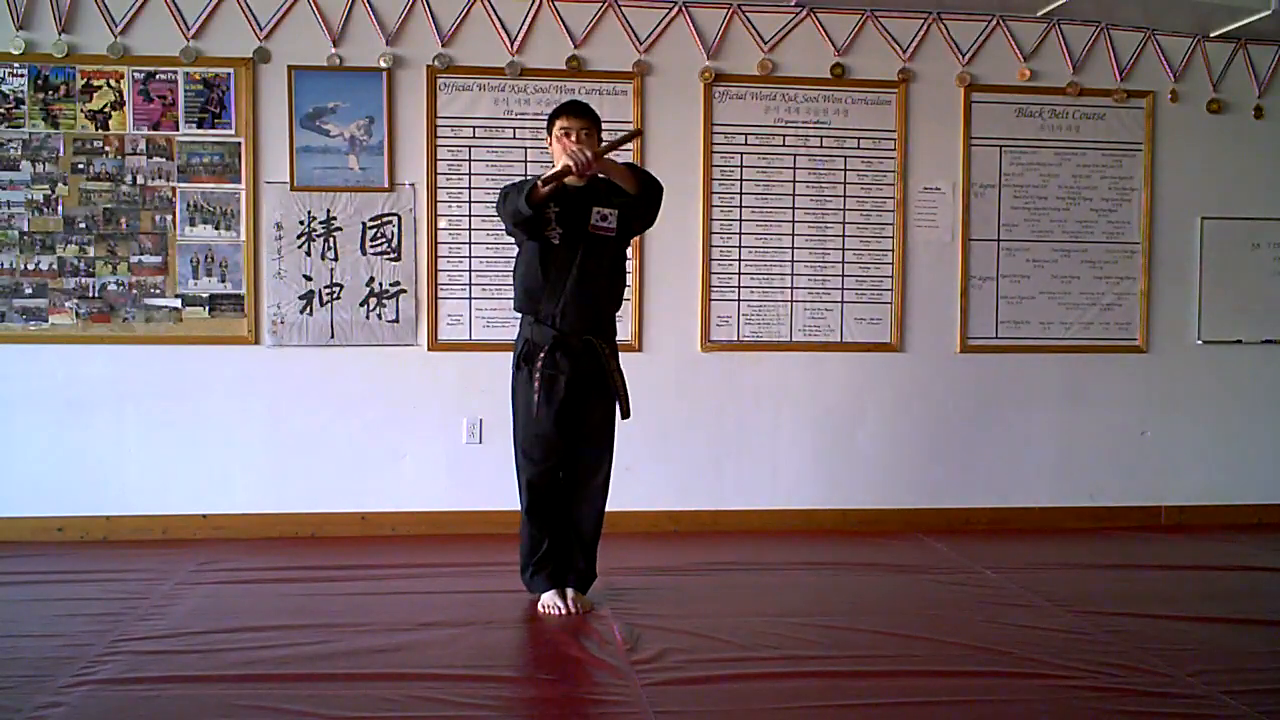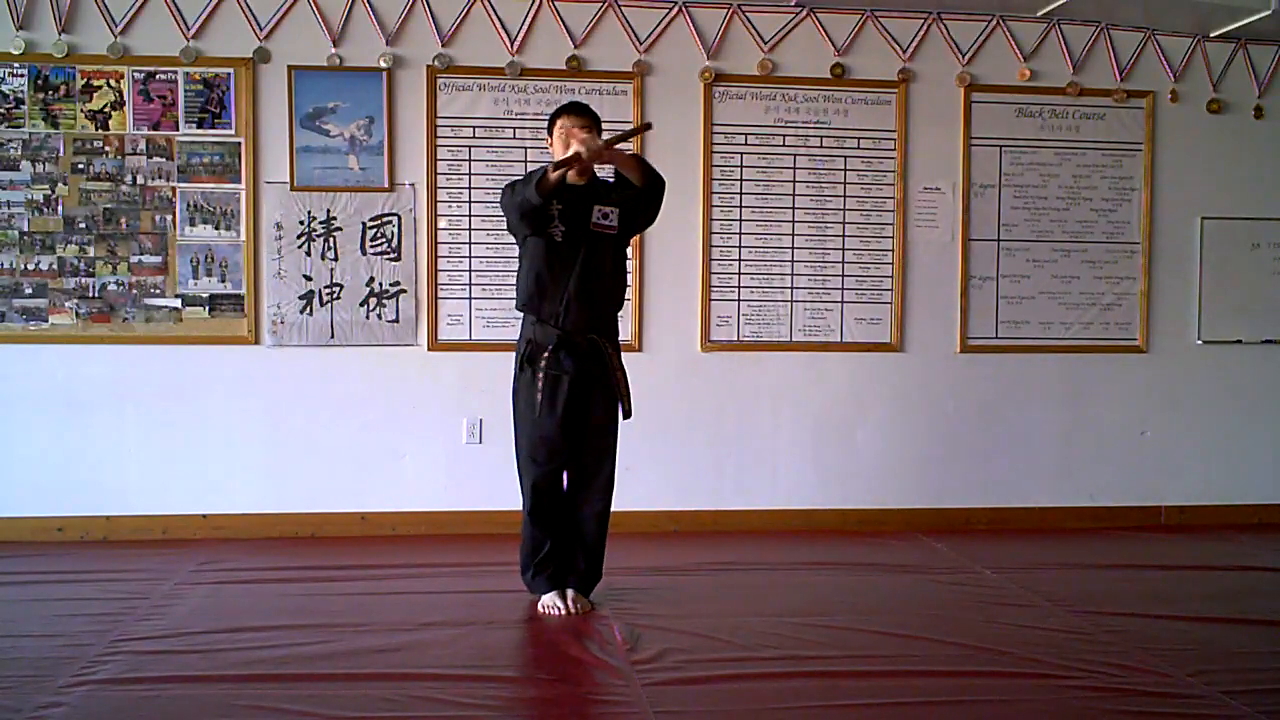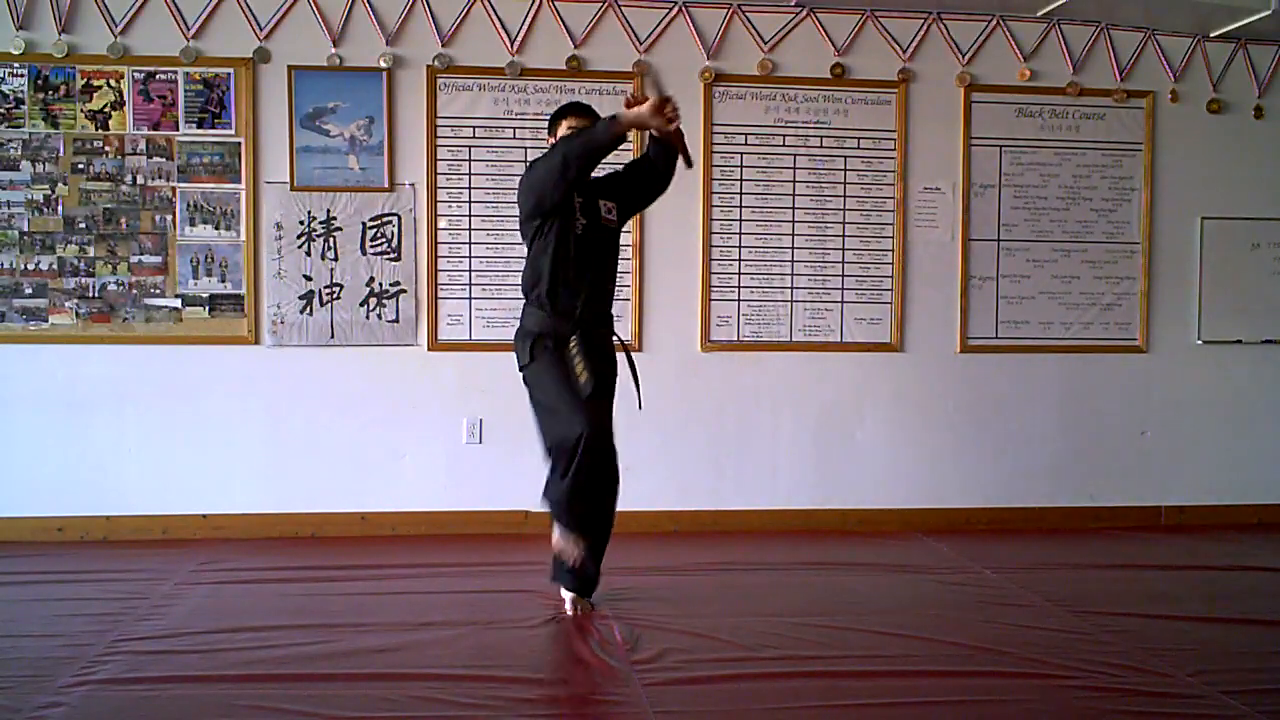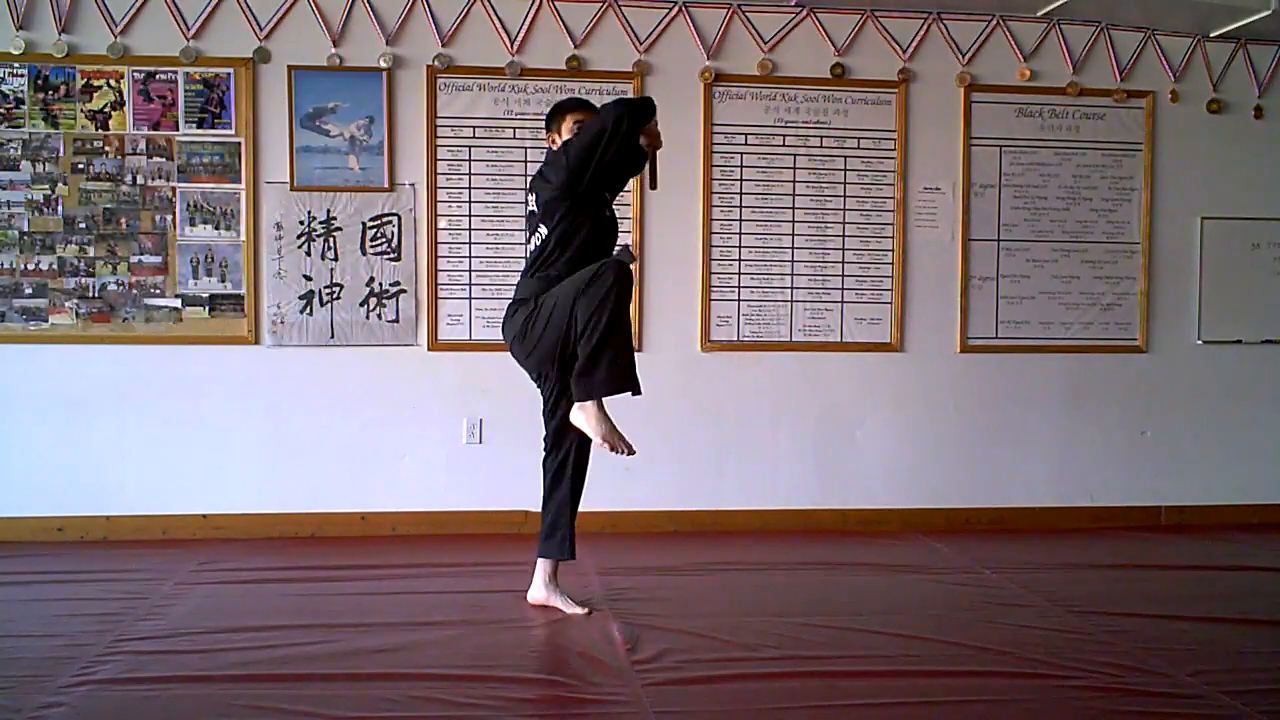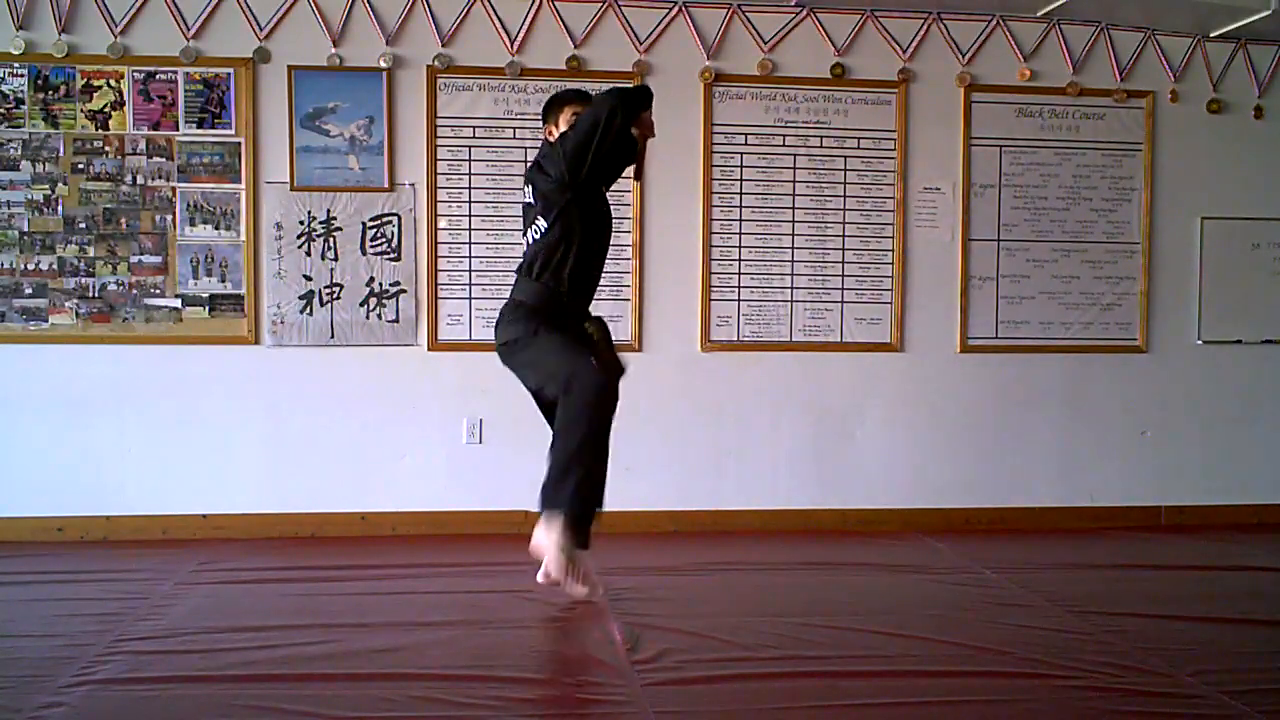
dt=0.3s
person 1, frame 1
left shoulder: (615, 199)
right shoulder: (531, 193)
left elbow: (649, 194)
right elbow: (514, 209)
left wrist: (604, 167)
right wrist: (556, 173)
left hip: (596, 355)
right hip: (541, 354)
left knee: (590, 476)
right knee: (539, 474)
left ankle: (576, 581)
right ankle: (546, 582)
person 1, frame 2
left shoulder: (616, 199)
right shoulder: (532, 195)
left elbow: (650, 189)
right elbow: (519, 202)
left wrist: (610, 156)
right wrist: (562, 166)
left hip: (598, 356)
right hip: (544, 353)
left knee: (594, 478)
right knee: (541, 475)
left ankle: (579, 582)
right ankle: (547, 583)
person 1, frame 3
left shoulder: (610, 195)
right shoulder: (541, 186)
left elbow: (655, 174)
right elbow: (576, 151)
left wrist: (662, 132)
right wrist: (629, 119)
left hip: (590, 344)
right hip: (547, 342)
left knee: (597, 471)
right knee: (578, 437)
left ankle: (576, 583)
right ankle: (564, 519)
person 1, frame 4
left shoulder: (594, 180)
right shoulder: (560, 171)
left elbow: (623, 154)
right elbow: (621, 117)
left wrist: (643, 144)
right wrist: (642, 123)
left hip: (565, 329)
right hip: (534, 318)
left knee: (566, 450)
right knee: (610, 277)
left ankle: (544, 581)
right ankle: (588, 405)
person 1, frame 5
left shoulder: (588, 170)
right shoulder: (554, 166)
left elbow: (620, 129)
right elbow: (602, 118)
left wrist: (636, 129)
right wrist: (623, 109)
left hip: (562, 324)
right hip: (530, 325)
left knee: (582, 425)
right knee: (593, 384)
left ankle: (560, 552)
right ankle: (555, 524)
